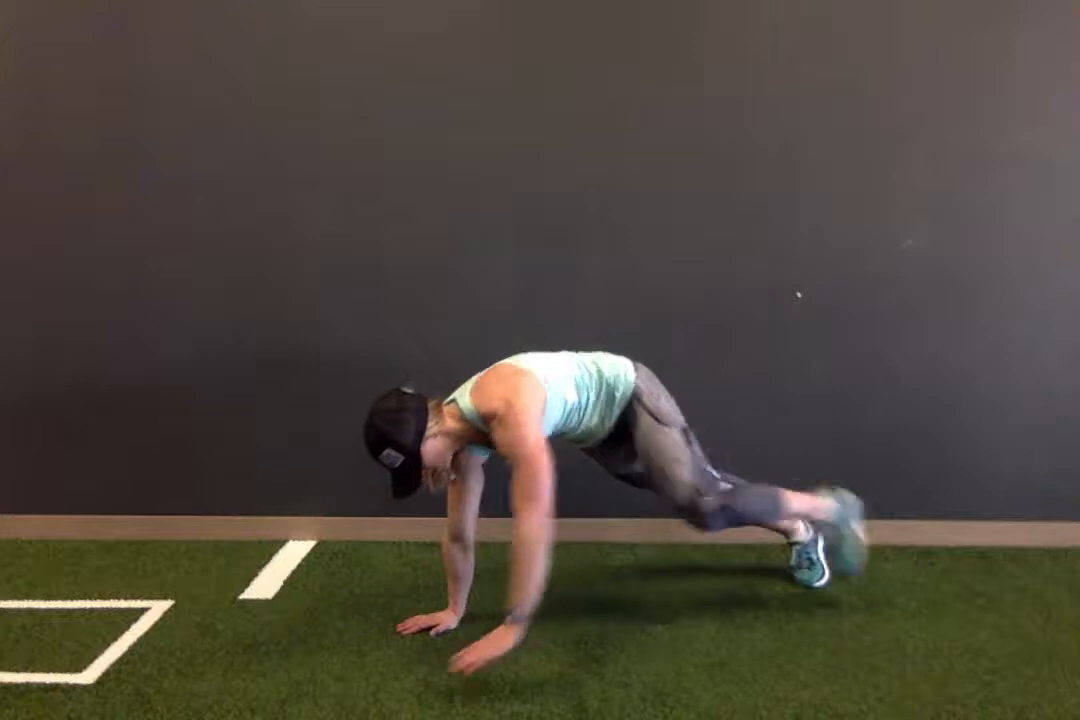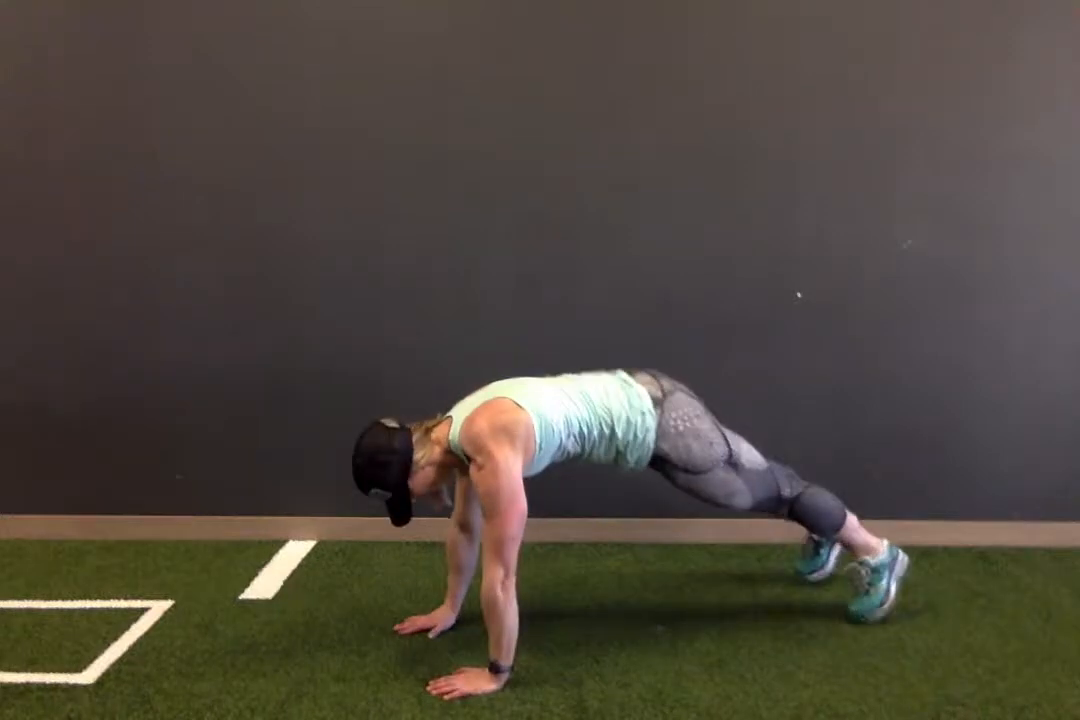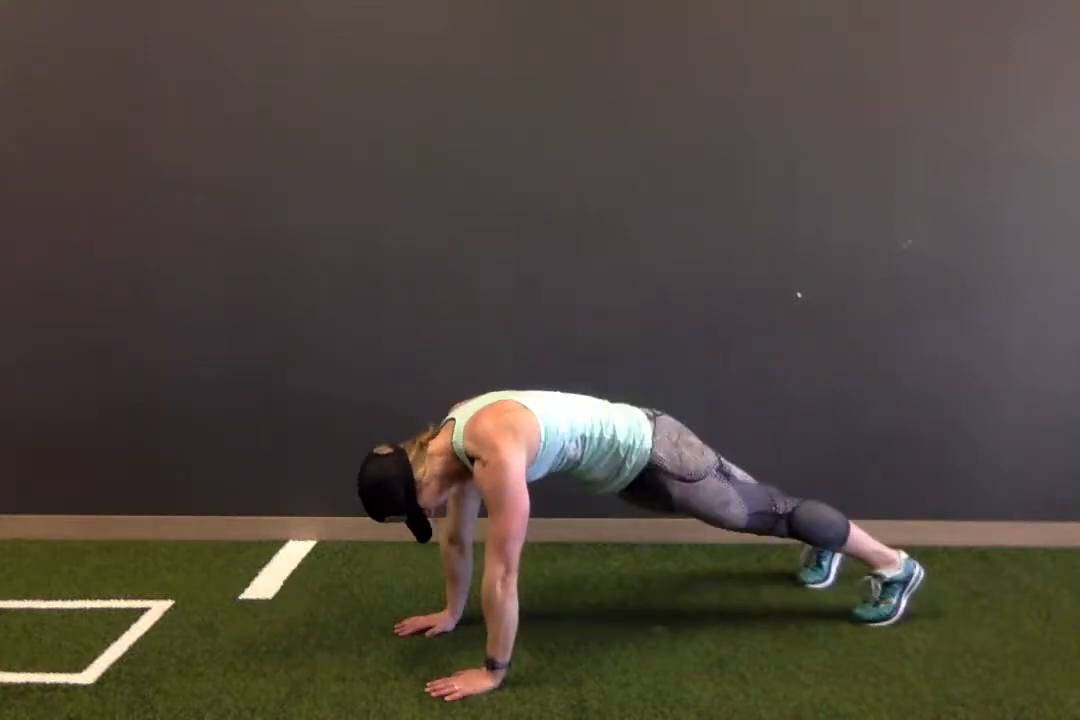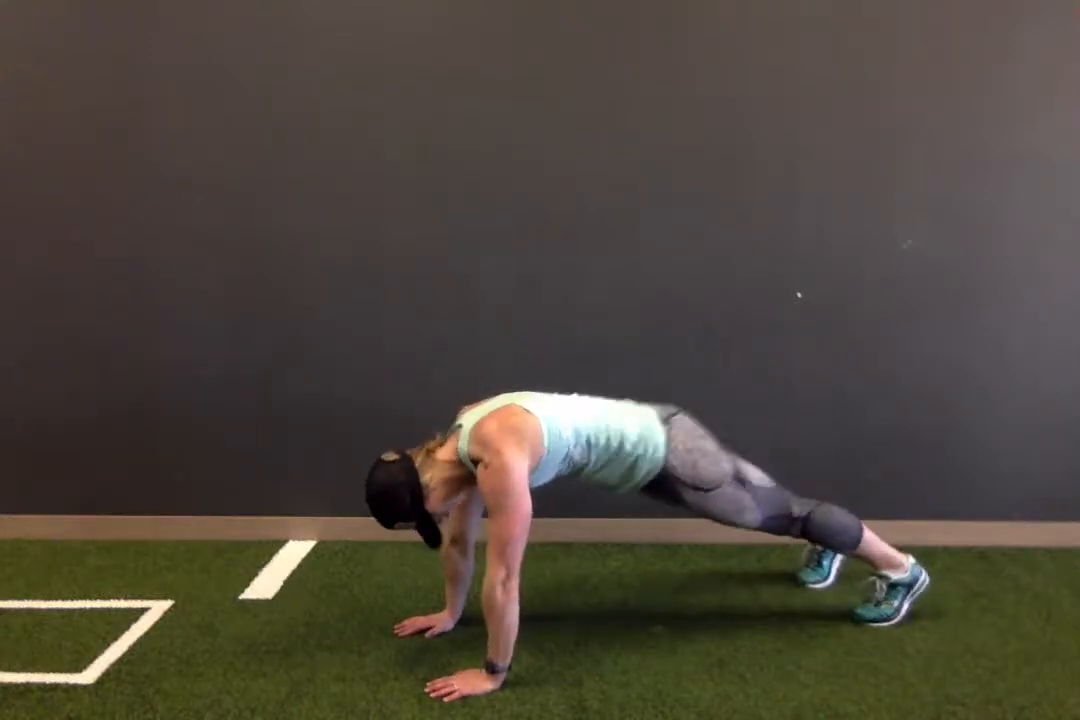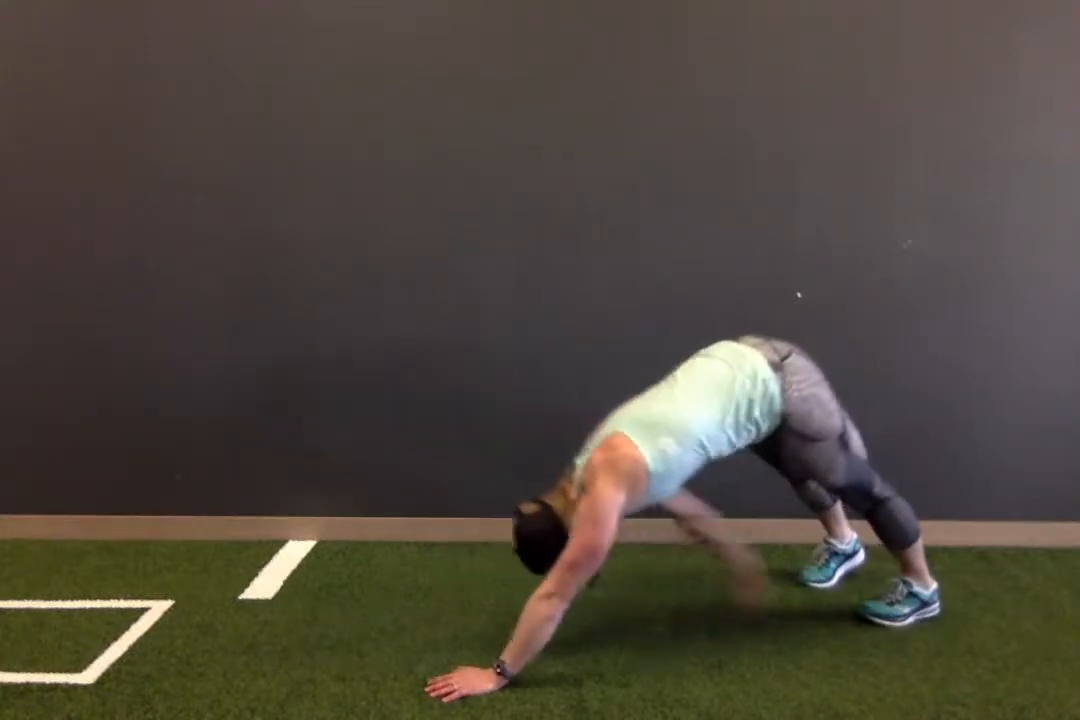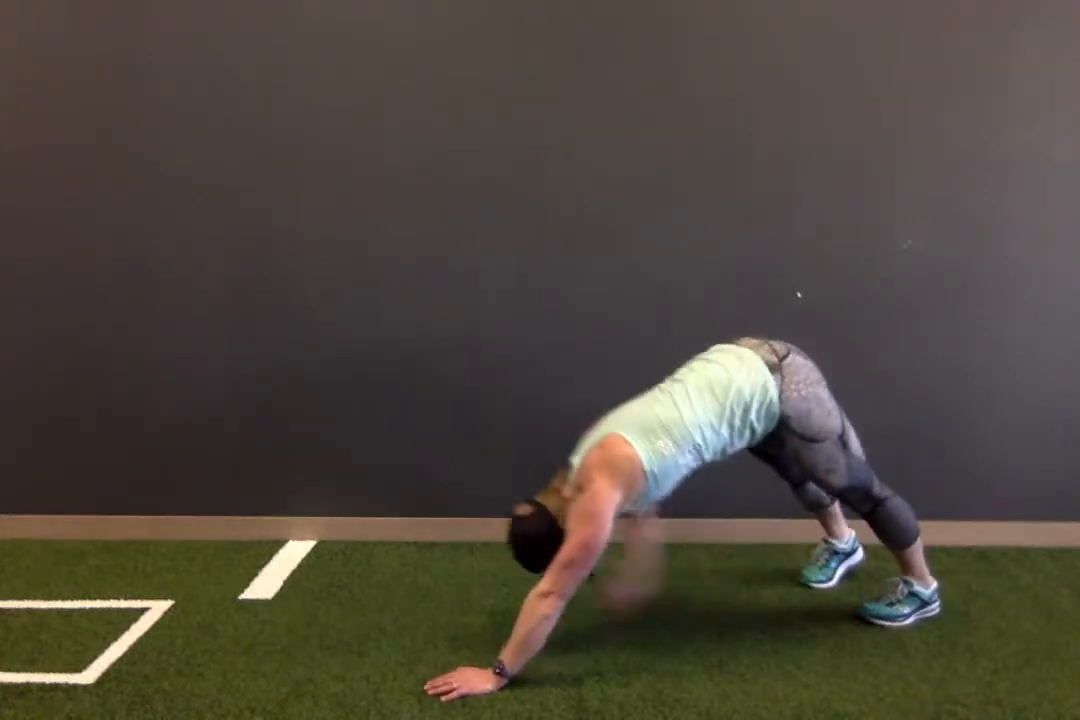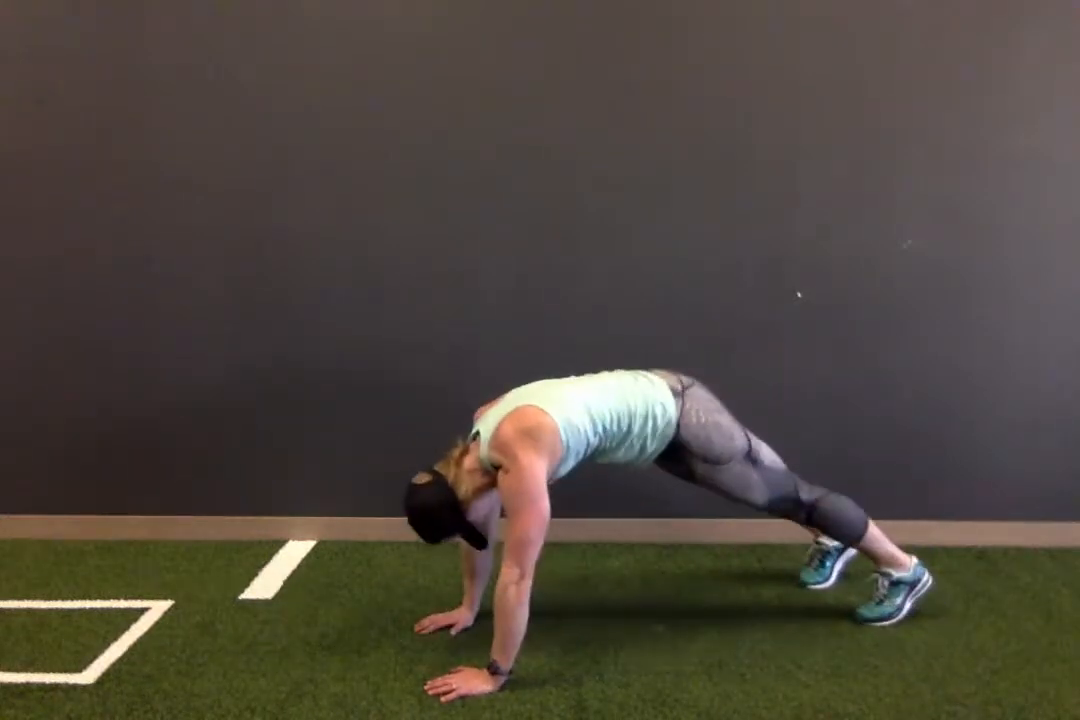
dt=0.5s
person 1, frame 1
left shoulder: (508, 412)
right shoulder: (458, 435)
left elbow: (533, 521)
right elbow: (458, 533)
left wrist: (513, 626)
right wrist: (454, 610)
left hip: (629, 395)
right hip: (596, 433)
left knee: (703, 506)
right knee: (696, 481)
left ankle: (827, 509)
right ankle: (800, 535)
person 1, frame 2
left shoulder: (489, 452)
right shoulder: (456, 433)
left elbow: (500, 573)
right elbow: (465, 528)
left wrist: (495, 672)
right wrist: (449, 609)
left hip: (658, 423)
right hip: (640, 397)
left knee: (769, 488)
right knee: (749, 482)
left ankle: (879, 557)
right ankle: (821, 532)
person 1, frame 3
left shoulder: (493, 451)
right shoulder: (453, 440)
left elbow: (501, 571)
right elbow: (457, 538)
left wrist: (493, 670)
right wrist: (451, 612)
left hip: (647, 449)
right hip: (628, 460)
left knee: (760, 510)
right knee: (744, 499)
left ankle: (893, 568)
right ankle: (823, 543)
person 1, frame 4
left shoulder: (498, 457)
right shoulder: (461, 441)
left elbow: (503, 579)
right elbow: (458, 538)
left wrist: (492, 673)
right wrist: (448, 612)
left hip: (661, 445)
right hip: (643, 437)
left knee: (779, 508)
right knee: (761, 500)
left ankle: (900, 571)
right ankle: (823, 547)
person 1, frame 5
left shoulder: (606, 489)
right shoulder: (597, 471)
left elbow: (555, 595)
right elbow: (683, 505)
left wrist: (499, 674)
right wrist: (739, 558)
left hip: (781, 385)
right hip: (741, 364)
left knee: (857, 484)
right knee: (801, 466)
left ankle: (920, 587)
right ankle: (841, 545)
person 1, frame 6
left shoulder: (600, 485)
right shoulder: (583, 472)
left elbow: (554, 594)
right elbow: (642, 512)
left wrist: (497, 674)
right wrist: (636, 578)
left hip: (778, 387)
right hip: (743, 365)
left knee: (857, 486)
right knee: (797, 467)
left ankle: (920, 587)
right ankle: (840, 544)
person 1, frame 7
left shoulder: (519, 456)
right shoulder: (483, 428)
left elbow: (517, 575)
right elbow: (477, 530)
left wrist: (494, 674)
right wrist: (468, 608)
left hip: (674, 413)
right hip: (654, 403)
left knee: (784, 493)
right knee: (767, 485)
left ankle: (902, 569)
right ankle: (832, 544)
